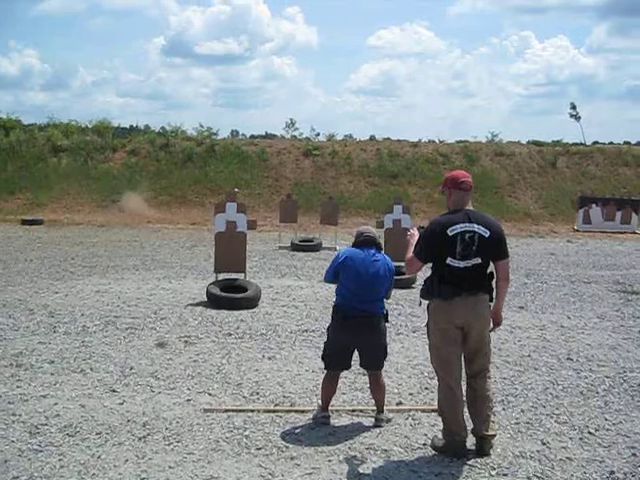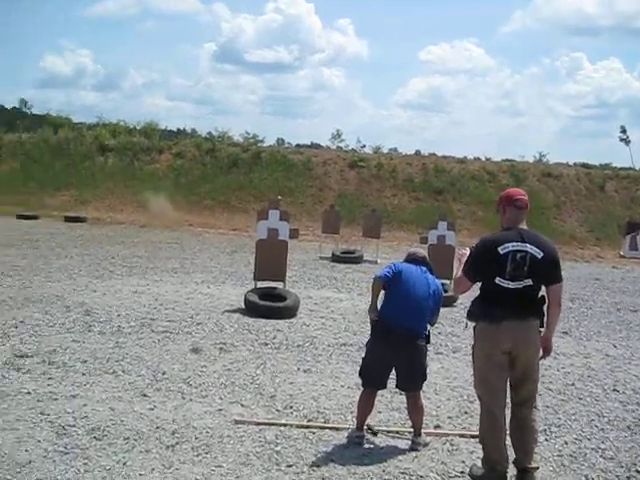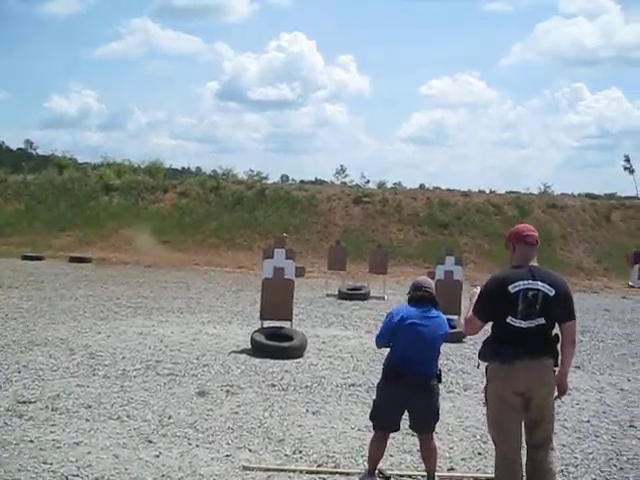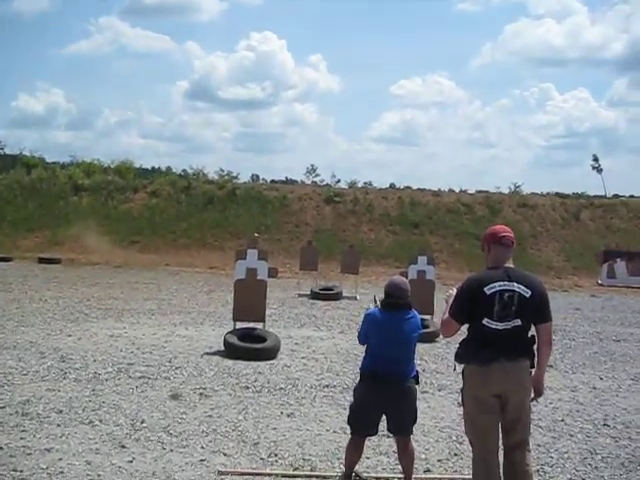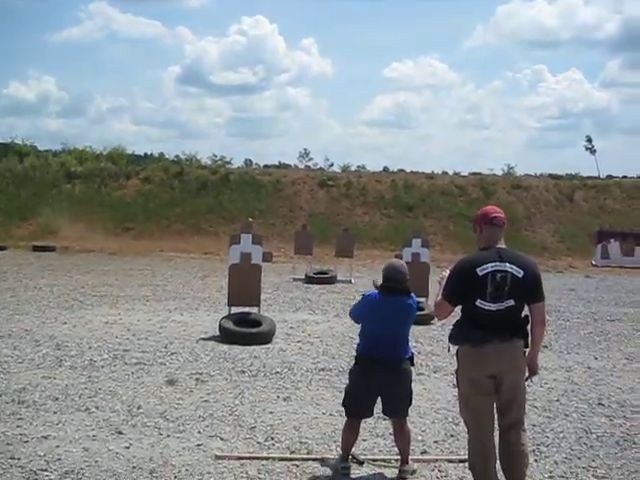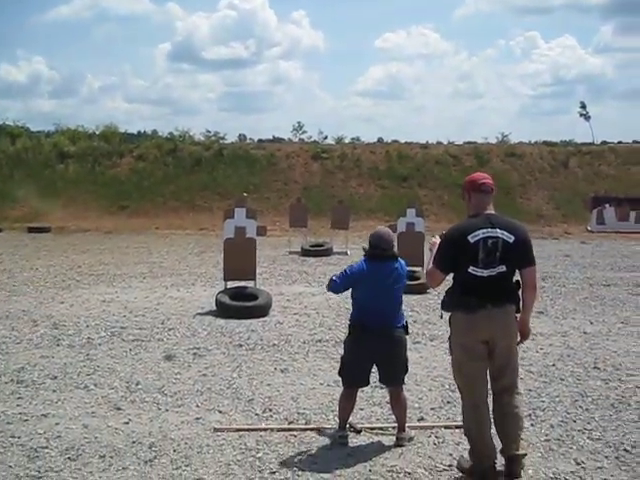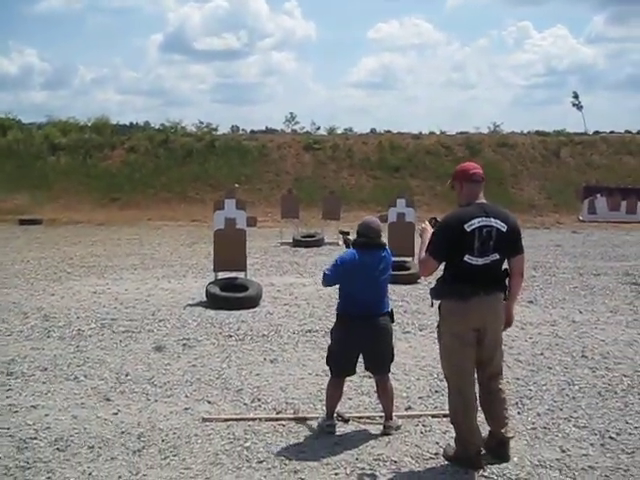
dt=0.5s
person 1, frame 1
left shoulder: (438, 226)
right shoulder: (492, 226)
left elbow: (411, 268)
right elbow: (503, 275)
left wrist: (413, 240)
right wrist: (498, 307)
left hip: (444, 307)
right hip: (478, 306)
left knee: (448, 377)
right knee: (480, 374)
left ankle: (454, 440)
right ankle: (484, 436)
person 1, frame 2
left shoulder: (489, 244)
right shoulder: (545, 248)
left elbow: (459, 287)
right elbow: (555, 300)
left wrist: (465, 261)
right wrist: (548, 334)
left hip: (491, 330)
right hip: (528, 330)
left knee: (492, 403)
right knee: (525, 403)
person 1, frame 3
left shoulder: (498, 283)
right shoulder: (558, 285)
left elbow: (471, 328)
right elbow: (570, 338)
left wrist: (475, 299)
right wrist: (563, 374)
left hip: (504, 370)
right hip: (542, 370)
left knee: (507, 447)
right knee: (542, 446)
person 1, frame 4
left shoulder: (474, 284)
right shoulder: (534, 286)
left elbow: (447, 330)
right elbow: (546, 338)
left wrist: (451, 300)
right wrist: (539, 375)
left hip: (480, 371)
right hip: (518, 371)
left knee: (484, 448)
right knee: (519, 447)
person 1, frame 5
left shoulder: (467, 265)
right shoulder: (526, 266)
left elbow: (441, 312)
right elbow: (539, 319)
left wrist: (445, 281)
right wrist: (533, 355)
left hip: (475, 353)
right hip: (512, 352)
left knee: (479, 429)
right knee: (514, 427)
person 1, frame 6
left shoulder: (458, 233)
right shoulder: (517, 231)
left elbow: (433, 280)
right elbow: (530, 283)
left wrist: (435, 249)
right wrist: (525, 319)
left hip: (467, 319)
right hip: (504, 317)
left knee: (474, 394)
right knee: (508, 391)
person 1, frame 7
left shoulder: (452, 221)
right shoulder: (507, 220)
left elbow: (426, 269)
right elbow: (518, 272)
left wrist: (426, 236)
right wrist: (509, 306)
left hip: (458, 307)
right hip: (492, 305)
left knee: (460, 381)
right knee: (492, 377)
left ankle: (468, 450)
right ankle: (500, 440)
person 2, frame 1
left shoulder: (345, 255)
right shoulder: (387, 262)
left elbow: (328, 278)
right elbow: (387, 294)
left hip: (343, 321)
right hip: (374, 323)
left knee: (333, 370)
right knee: (375, 372)
left ankle: (323, 412)
right ankle: (380, 414)
person 2, frame 2
left shoulder: (399, 268)
right shoulder: (436, 285)
left elbow: (378, 279)
right elbow: (433, 321)
left wrist: (372, 307)
left hip: (384, 337)
right hip: (414, 342)
left knee: (370, 388)
right knee: (413, 393)
left ankle: (358, 431)
right ankle: (417, 437)
person 2, frame 3
left shoulder: (400, 313)
right shoulder: (442, 322)
left elbow: (380, 342)
right elbow: (434, 348)
left hip: (394, 381)
right hip: (426, 384)
left knee: (382, 431)
right knee: (426, 435)
person 2, frame 4
left shoulder: (373, 316)
right shoulder: (415, 319)
left elbow: (362, 339)
left hip: (371, 383)
right hip: (403, 385)
left knee: (358, 435)
right knee: (403, 438)
person 2, frame 5
left shoulder: (371, 299)
right shoulder: (411, 302)
left elbow: (355, 316)
left hip: (367, 366)
right hip: (398, 368)
left knee: (354, 418)
right knee: (400, 420)
left ankle: (343, 462)
person 2, frame 6
left shoulder: (359, 269)
right shoulder: (400, 267)
left elbow: (332, 286)
left hip: (361, 335)
right hip: (393, 336)
left knee: (350, 387)
right knee: (396, 388)
left ankle: (341, 431)
right ankle: (402, 433)
person 2, frame 7
left shoulder: (348, 258)
right shoulder: (386, 256)
left elbow: (326, 281)
right wrist: (353, 247)
left hip: (348, 324)
right hip: (379, 323)
left knee: (338, 376)
right knee: (382, 376)
left ankle: (329, 420)
right ankle: (389, 421)
